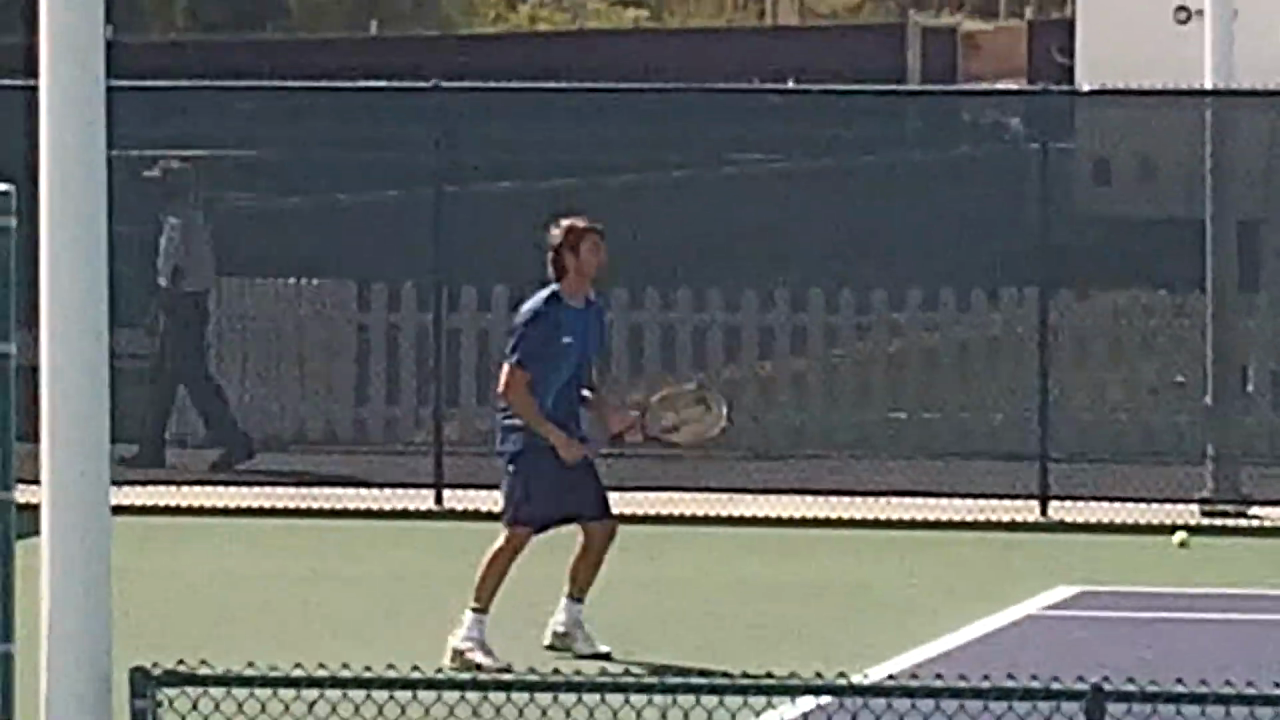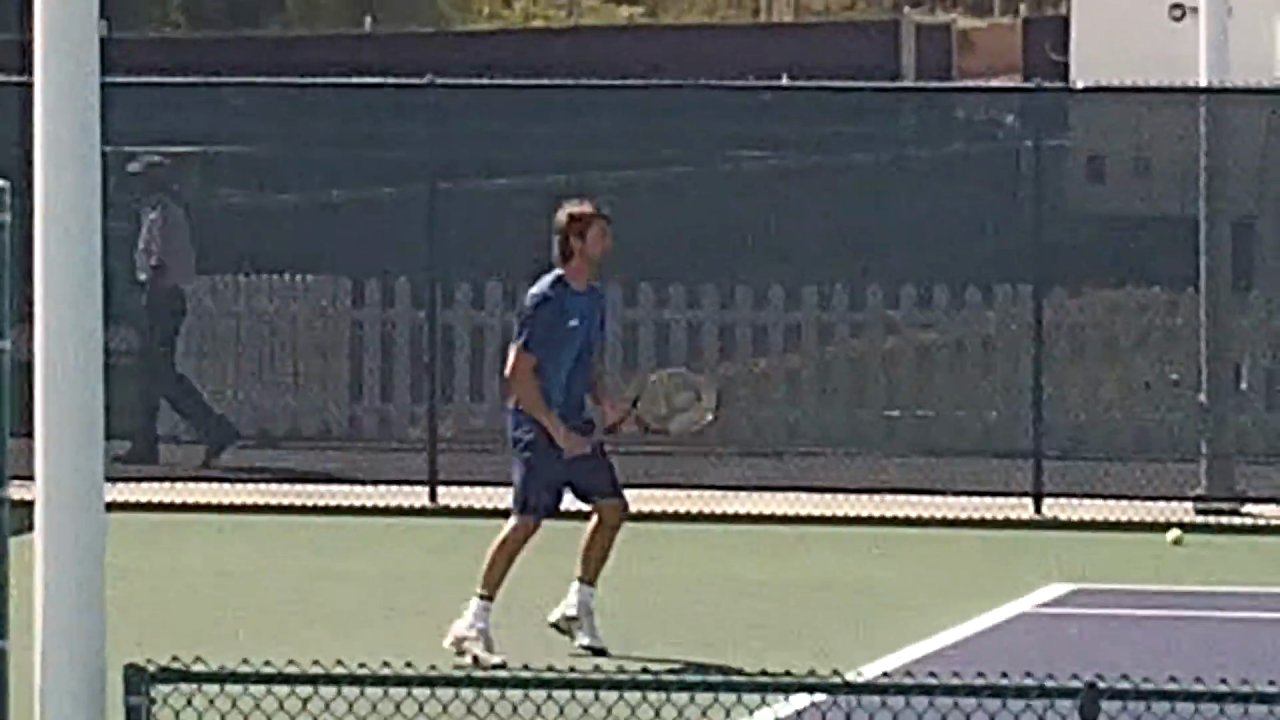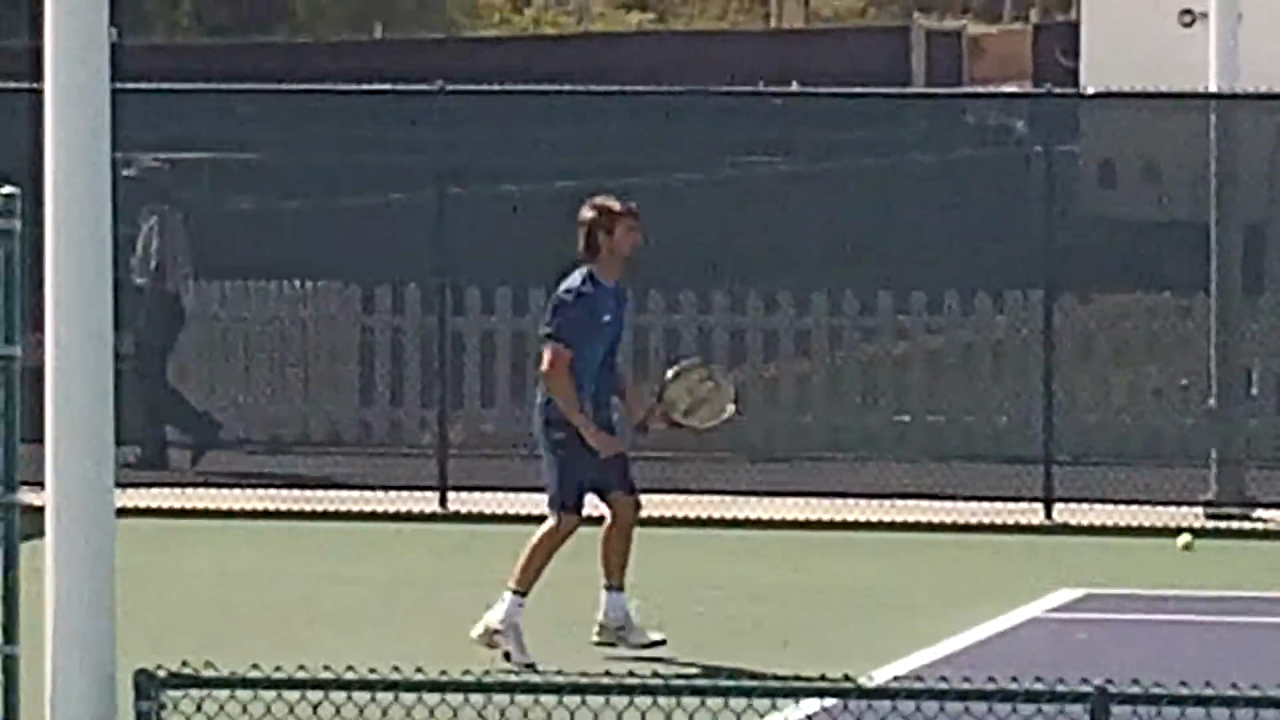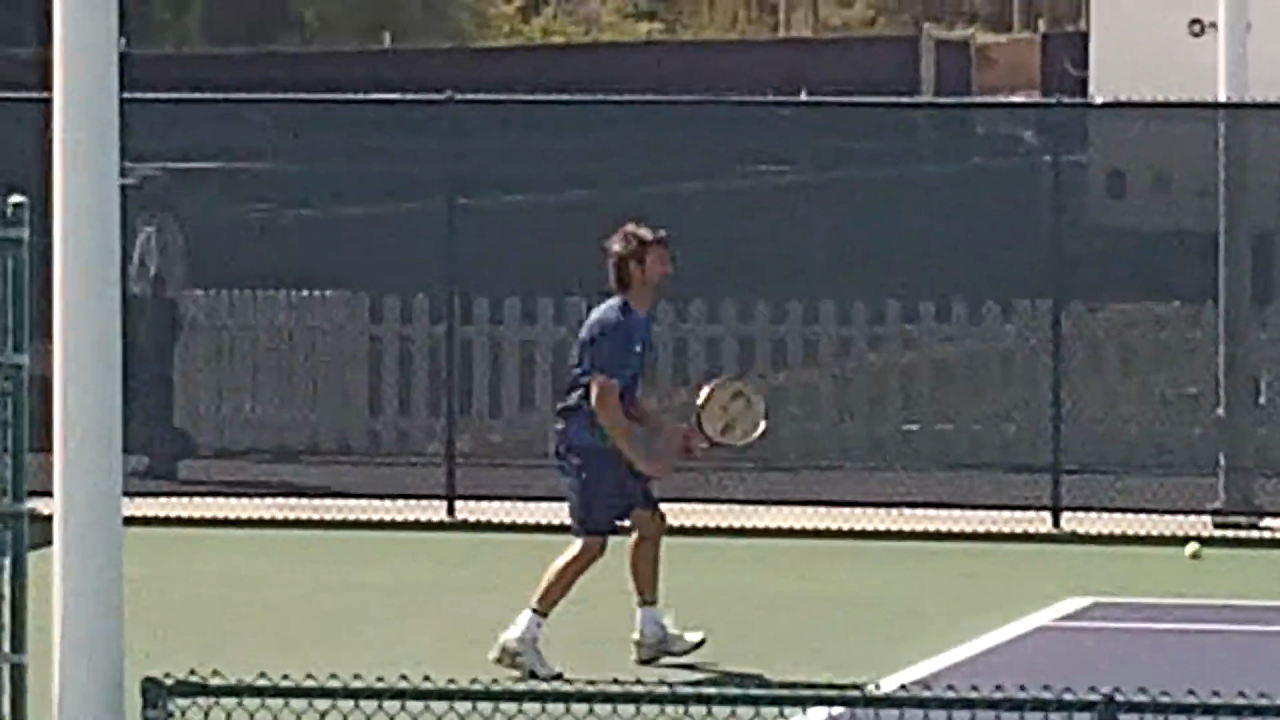
dt=0.1s
person 1, frame 1
left shoulder: (593, 312)
right shoulder: (539, 314)
right elbow: (511, 386)
left wrist: (605, 410)
right wrist: (555, 437)
left hip: (567, 440)
right hip: (530, 438)
left knee: (601, 528)
right knee: (519, 533)
left ankle: (568, 623)
right ankle: (468, 635)
person 1, frame 2
left shoulder: (595, 299)
right shoulder: (545, 299)
right elbow: (517, 371)
left wrist: (606, 402)
right wrist: (556, 429)
left hip: (575, 425)
right hip: (539, 427)
left knee: (612, 510)
right knee: (527, 520)
left ankle: (574, 609)
right ankle: (472, 624)
person 1, frame 3
left shoulder: (614, 294)
right shoulder: (577, 293)
right elbow: (552, 367)
left wrist: (631, 400)
right wrist: (586, 428)
left hip: (596, 422)
right hip: (566, 423)
left knee: (626, 507)
right knee: (566, 520)
left ankle: (615, 617)
right ankle: (502, 619)
person 1, frame 4
left shoulder: (630, 319)
right shoulder: (613, 322)
right elbow: (602, 398)
left wrist: (663, 433)
right wrist: (641, 455)
left hip: (604, 449)
right hip: (586, 444)
left knee: (650, 522)
right knee: (590, 543)
left ankle: (652, 633)
right ankle: (520, 637)
person 2, frame 1
left shoulder: (181, 220)
right shoulder: (180, 217)
left elbow: (178, 272)
left wrist: (160, 308)
left hip: (182, 304)
right hip: (185, 306)
left knee: (195, 379)
right knee: (164, 378)
left ankle: (235, 444)
right ankle: (151, 452)
person 2, frame 2
left shoulder: (161, 212)
right shoulder: (158, 210)
left elbow: (160, 266)
left wrist: (149, 305)
left hip: (161, 299)
right hip: (163, 298)
left knee: (158, 372)
right knee: (150, 371)
left ankle: (217, 429)
right ankle: (143, 445)
person 2, frame 3
left shoulder: (160, 220)
right shoulder: (161, 217)
left elbow: (160, 270)
left wrist: (147, 316)
left hip: (157, 308)
right hip: (157, 308)
left knee: (150, 380)
right knee: (150, 380)
left ankle: (203, 430)
right ankle: (153, 453)
person 2, frame 4
left shoulder: (156, 228)
right shoulder: (158, 226)
left elbow: (159, 279)
left wrist: (147, 322)
left hip: (153, 313)
right hip: (158, 313)
left knee: (147, 387)
right knee: (156, 386)
left ankle: (174, 445)
right ankle: (161, 460)
